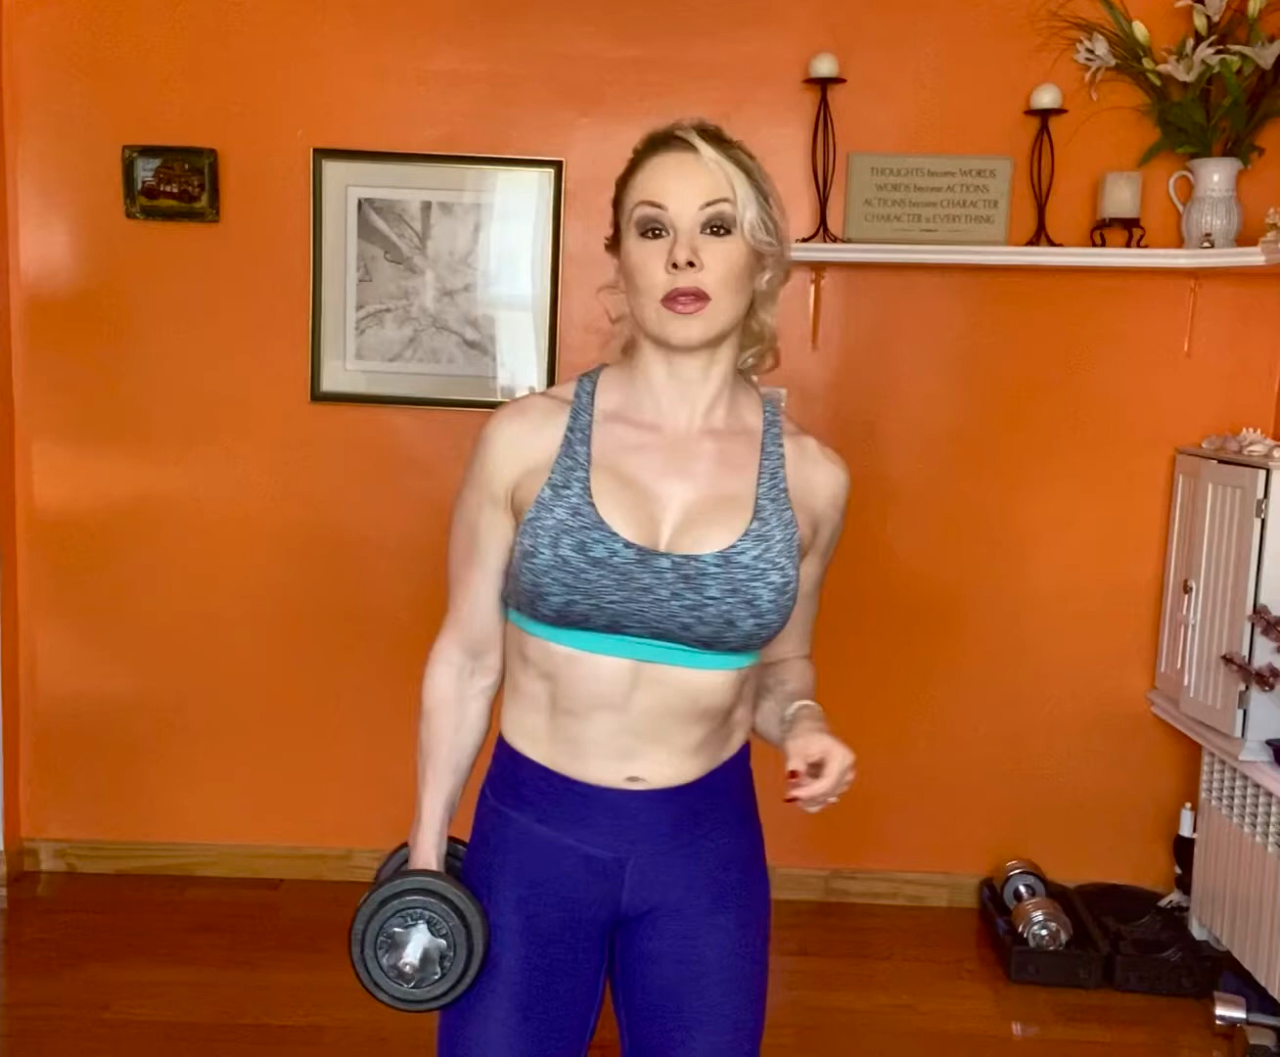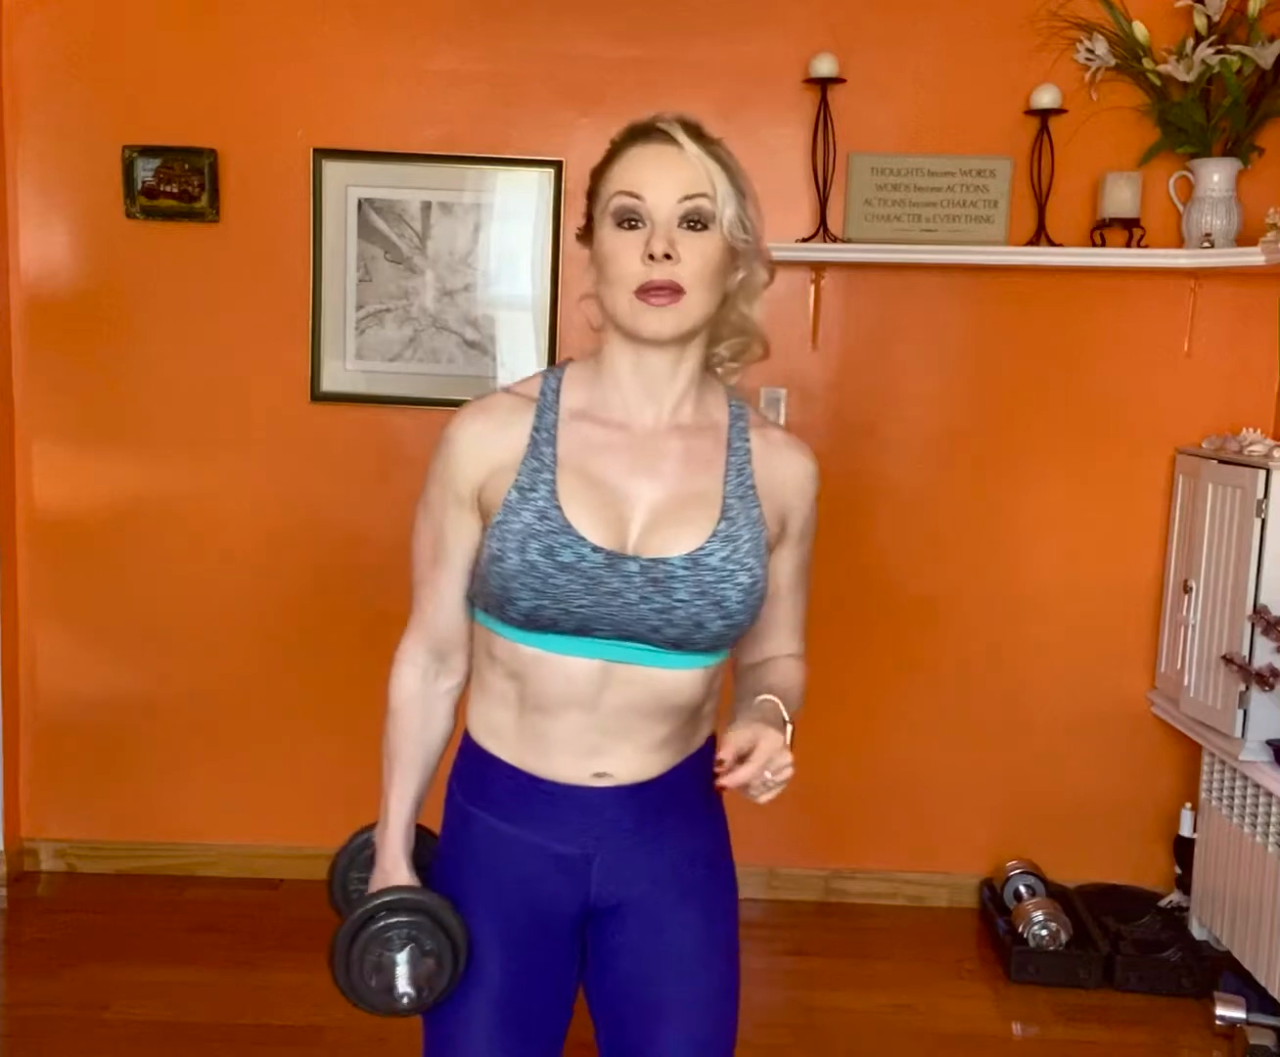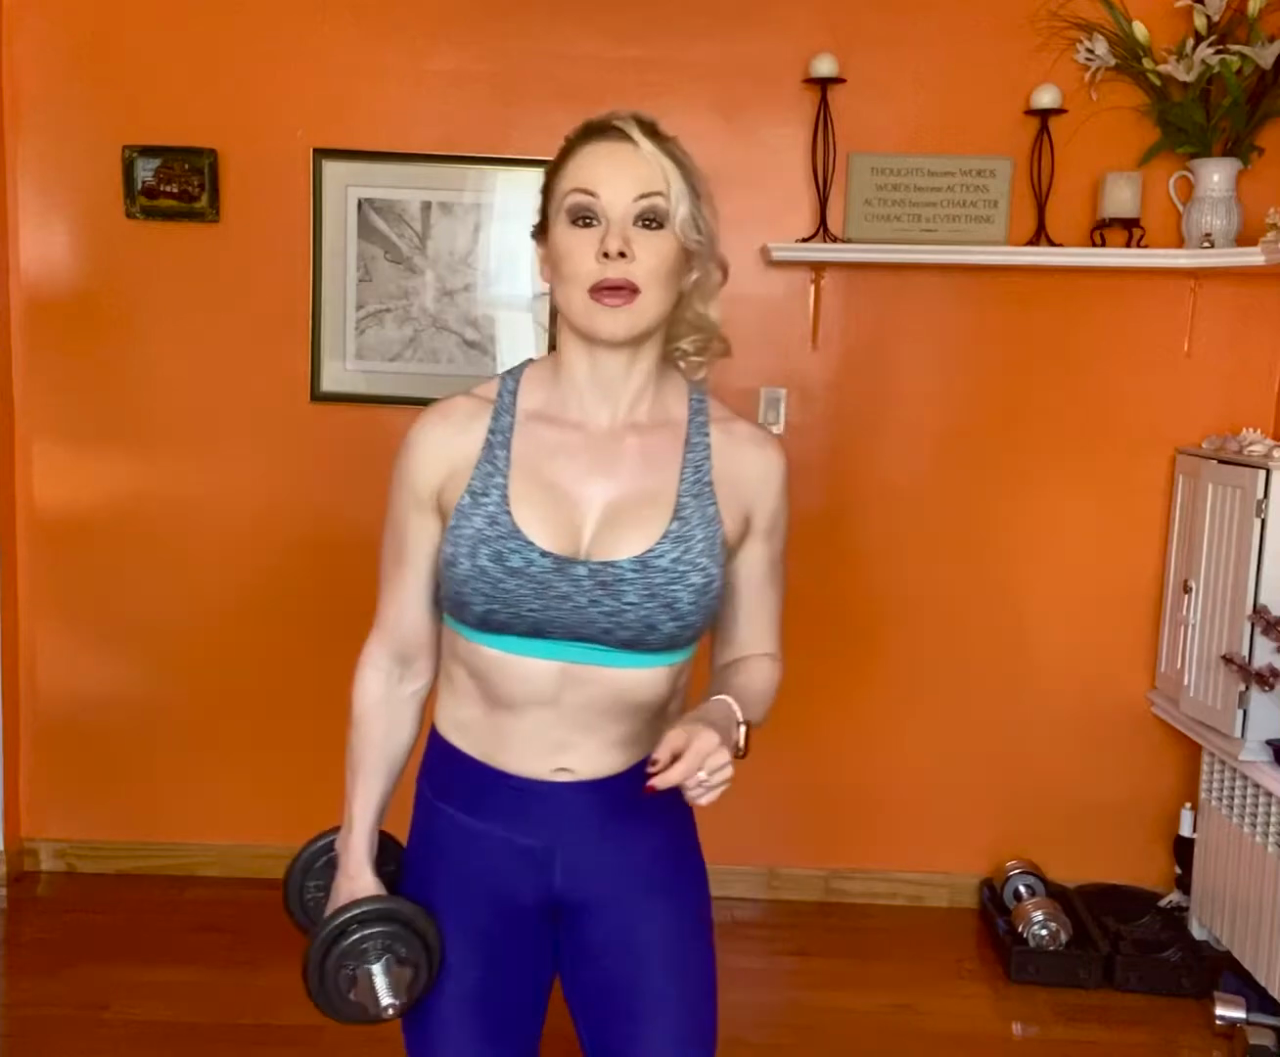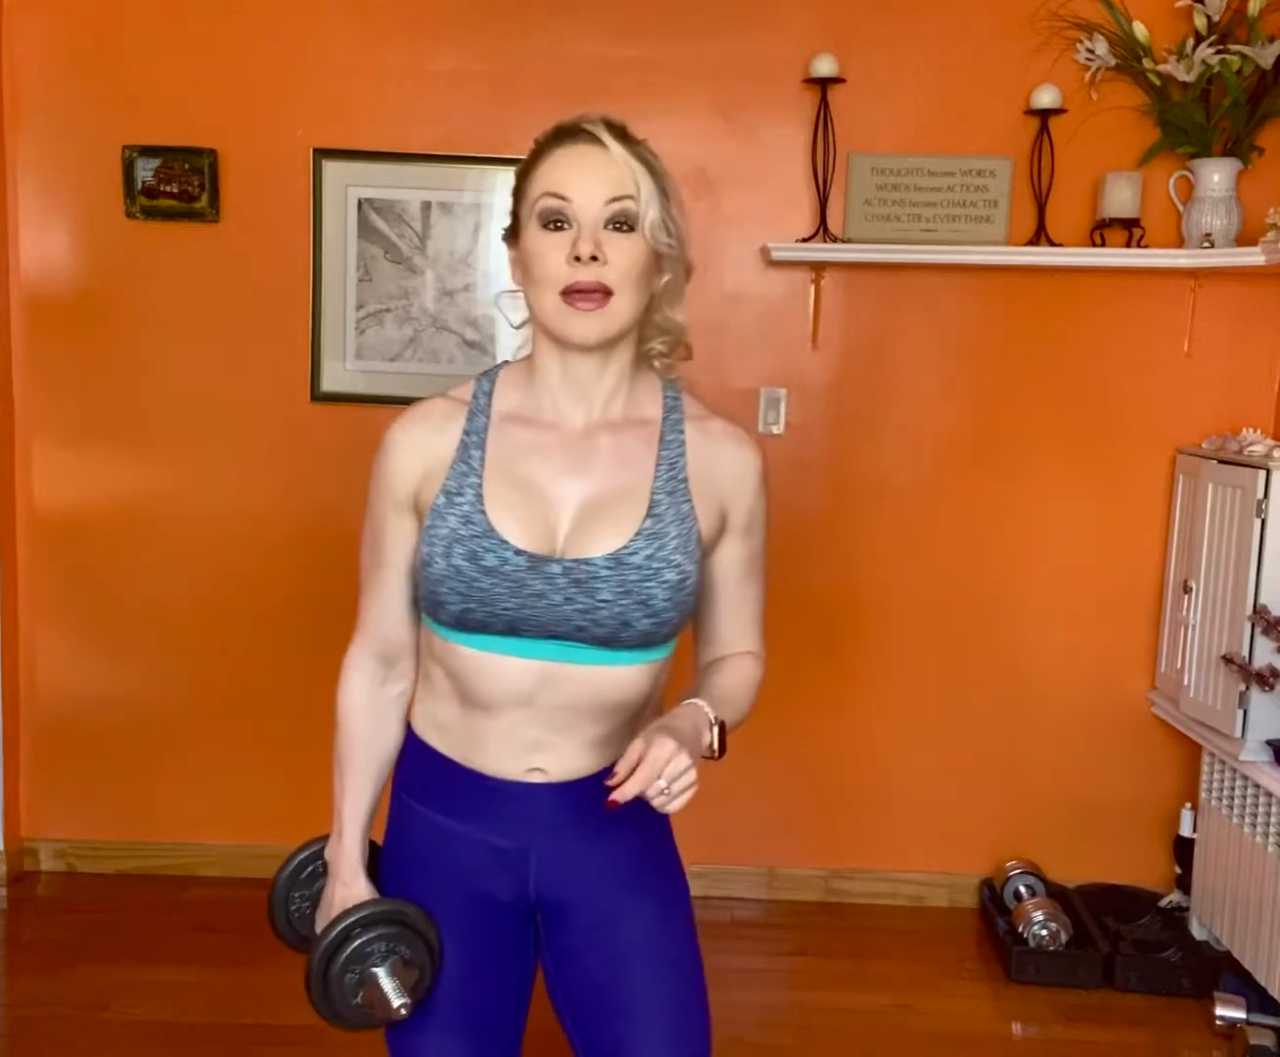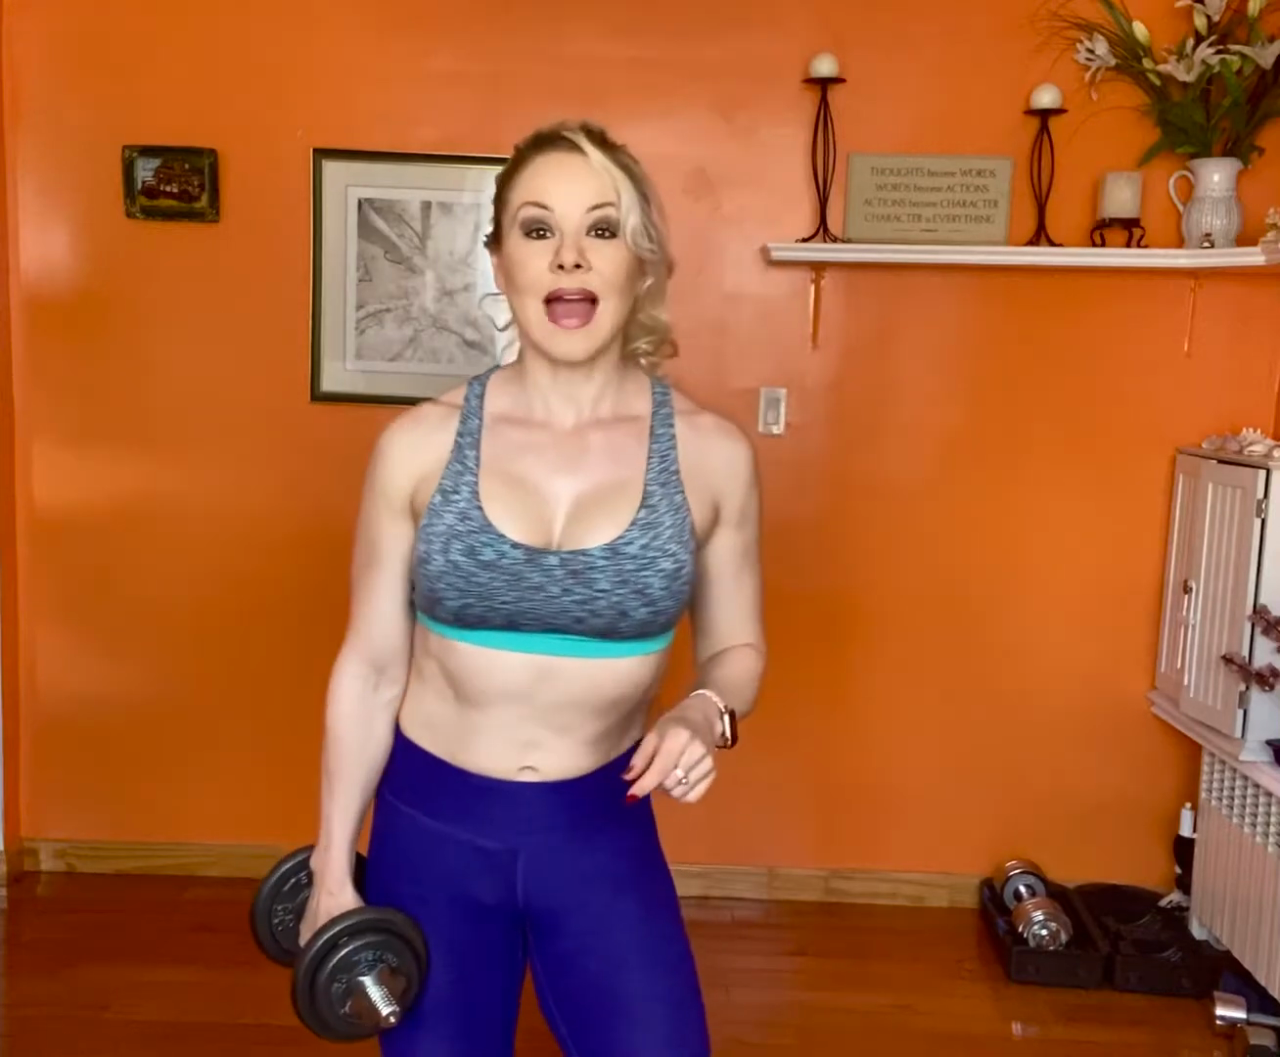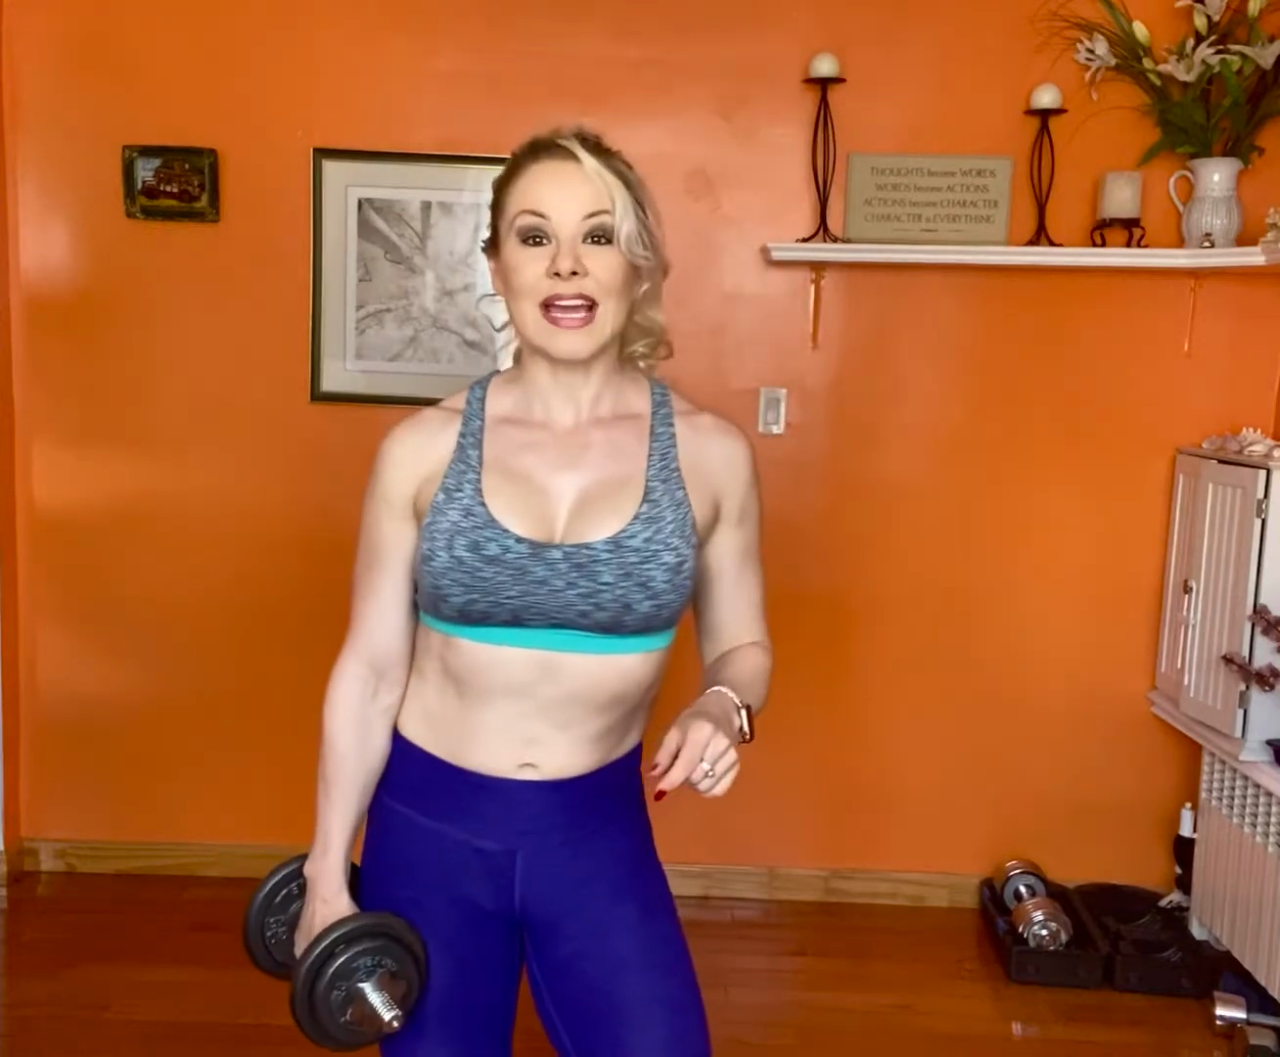
dt=0.2s
person 1, frame 1
left shoulder: (809, 475)
right shoulder: (525, 438)
right elbow: (466, 657)
left wrist: (801, 726)
right wrist: (424, 847)
left hip: (705, 847)
right hip: (530, 835)
person 1, frame 2
left shoulder: (779, 467)
right shoulder: (490, 437)
right elbow: (432, 656)
left wrist: (768, 717)
right wrist: (392, 846)
left hip: (671, 841)
right hip: (499, 832)
person 1, frame 3
left shoulder: (744, 462)
right shoulder: (450, 439)
left elbow: (753, 654)
right elbow: (396, 661)
left wrist: (723, 719)
right wrist: (356, 853)
left hip: (639, 832)
right hip: (468, 827)
person 1, frame 4
left shoulder: (720, 459)
right shoulder: (425, 440)
left elbow: (735, 652)
right elbow: (379, 663)
left wrist: (694, 725)
right wrist: (347, 858)
left hip: (614, 830)
right hip: (445, 827)
person 1, frame 5
left shoulder: (710, 453)
right shoulder: (420, 445)
left elbow: (736, 645)
right elbow: (370, 667)
left wrist: (704, 714)
right wrist: (332, 865)
left hip: (602, 832)
right hip: (432, 828)
person 1, frame 6
left shoulder: (709, 453)
right shoulder: (423, 448)
left elbow: (741, 645)
right elbow: (368, 671)
left wrist: (722, 711)
right wrist: (326, 873)
left hip: (599, 834)
right hip: (426, 828)
